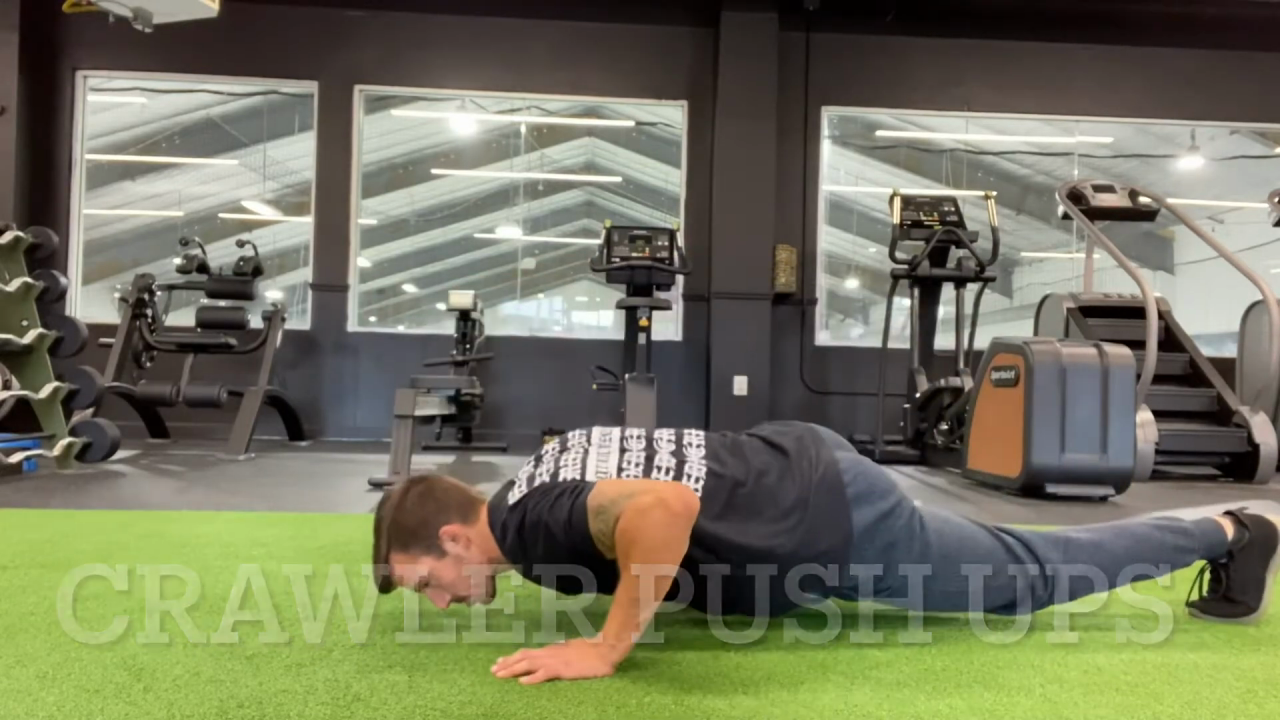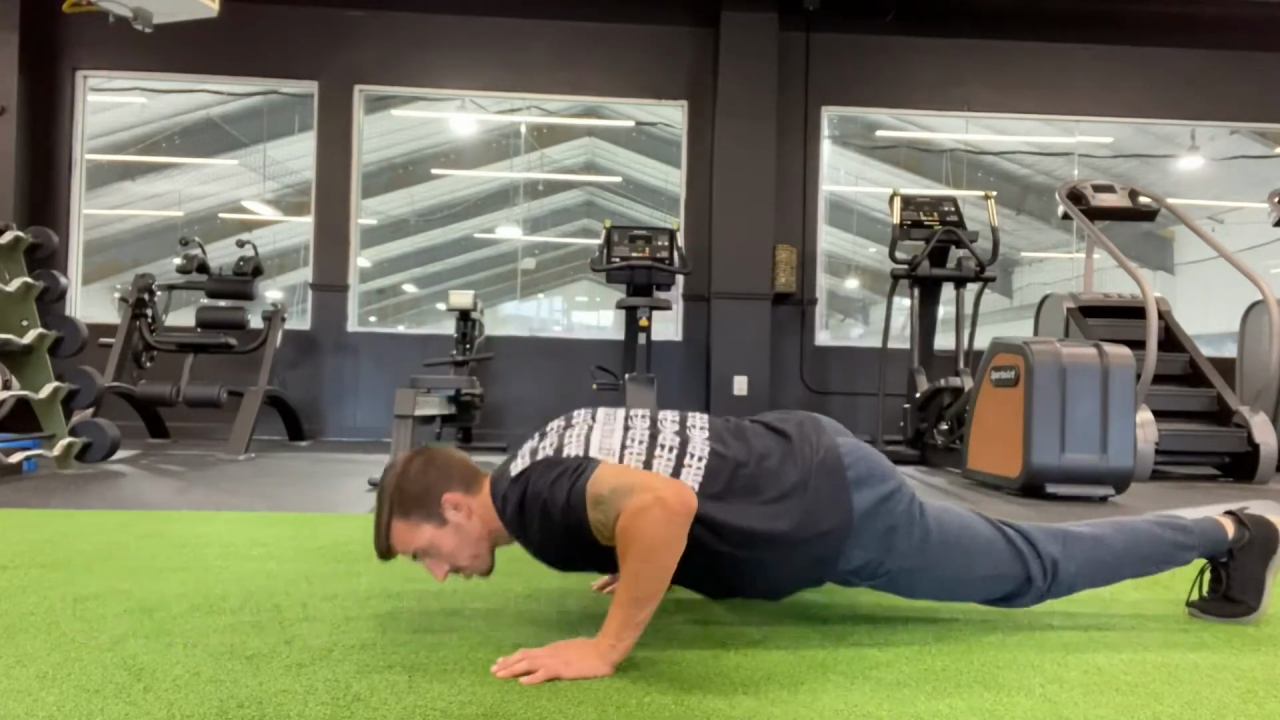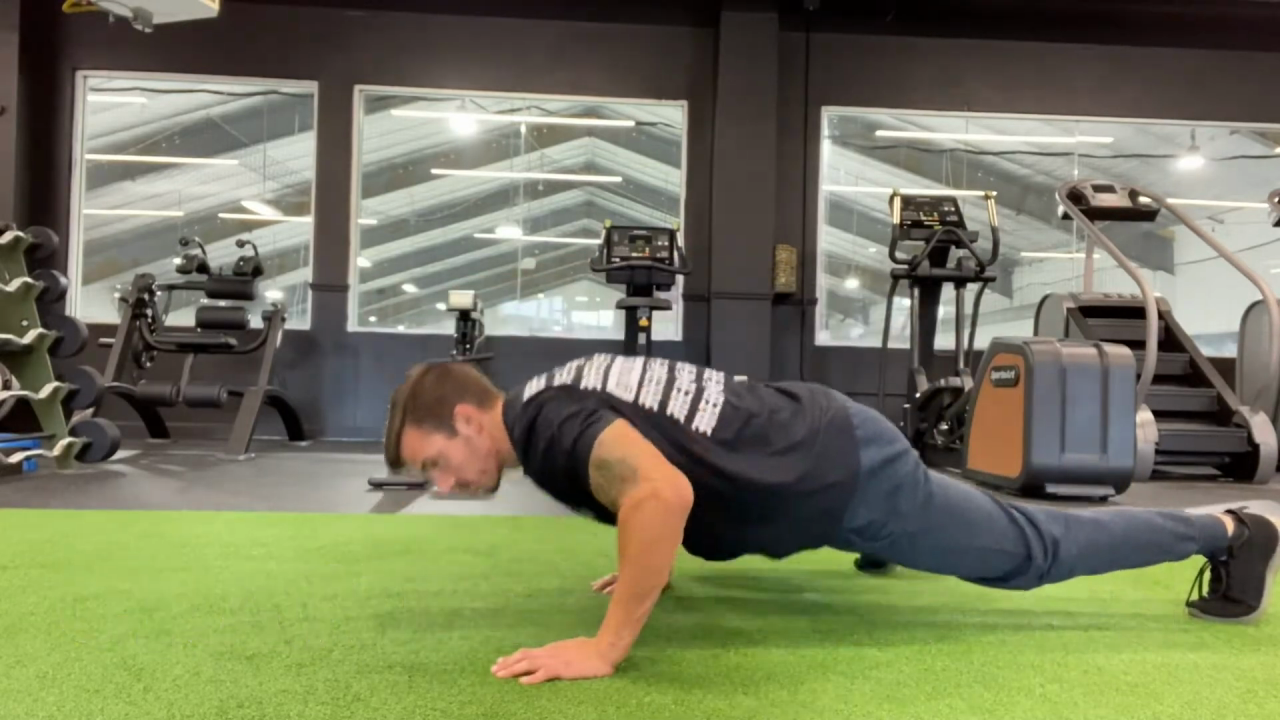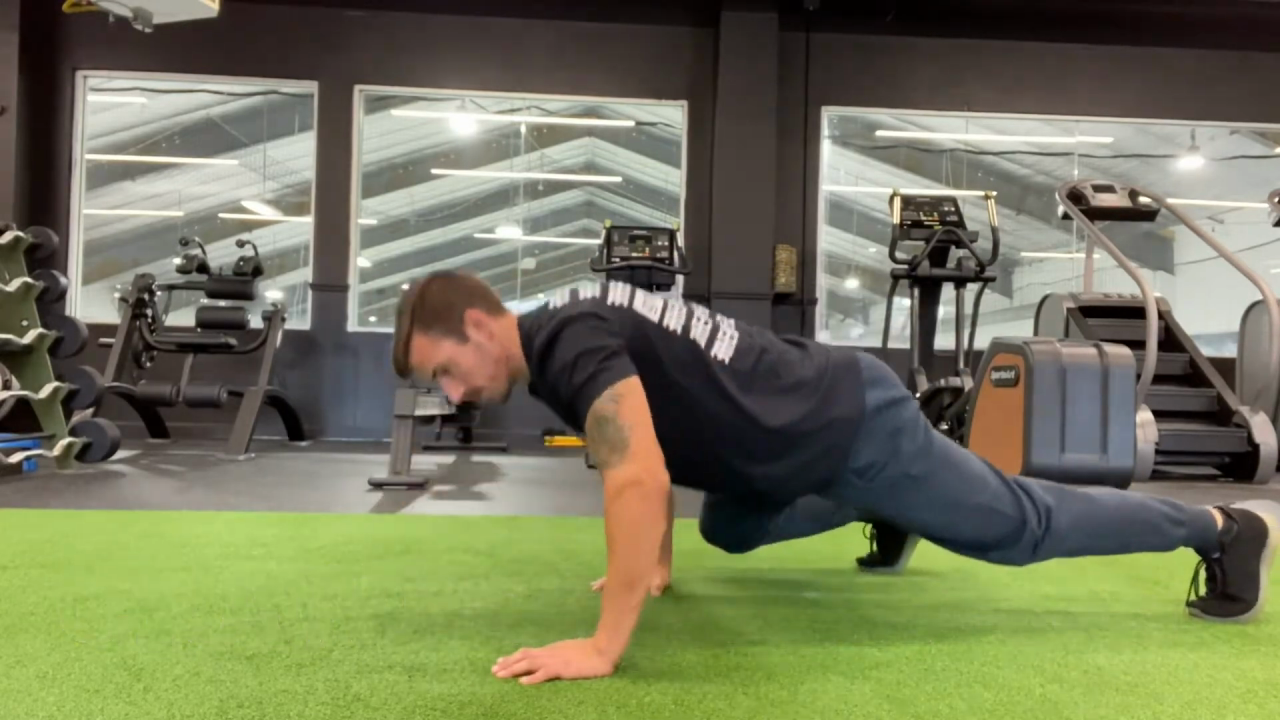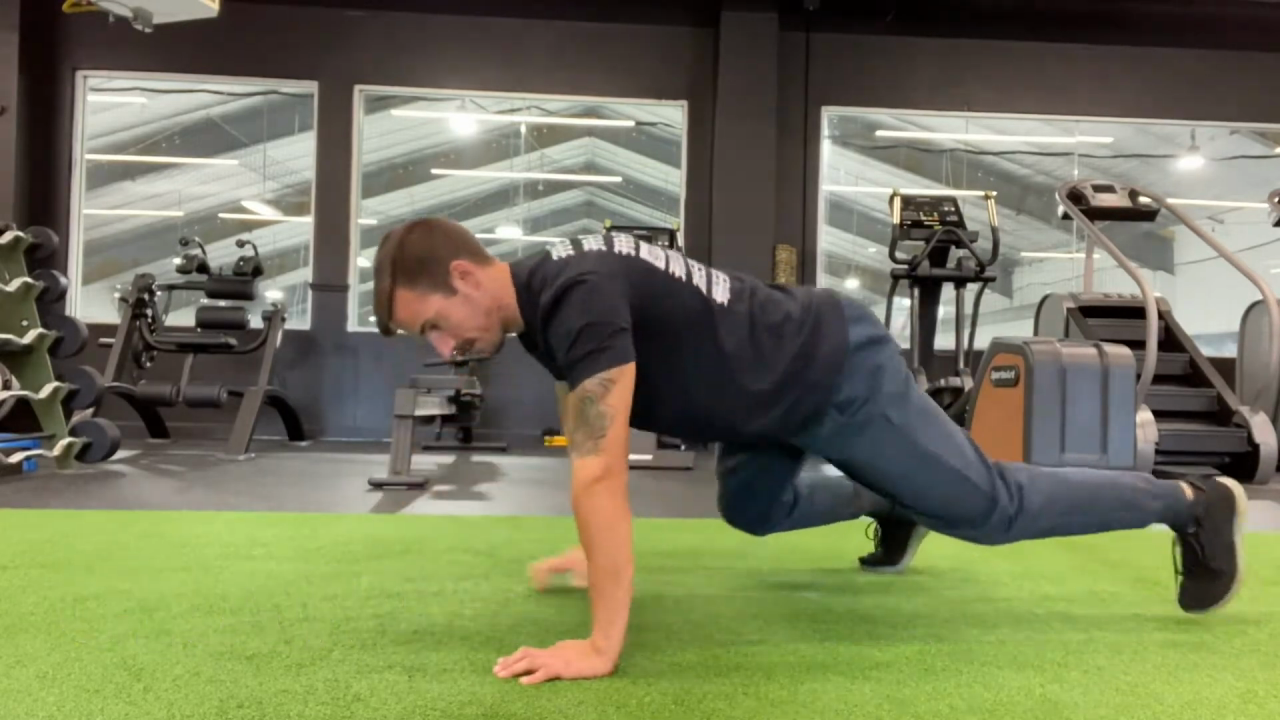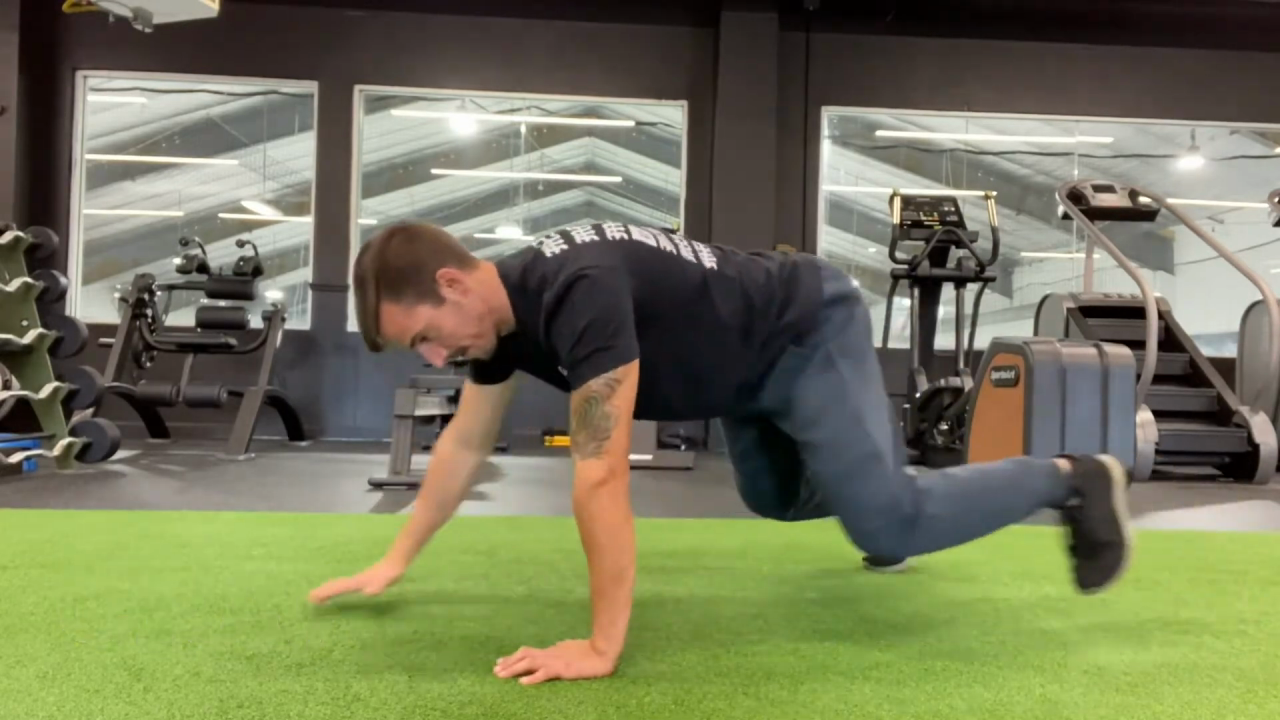
dt=0.2s
person 1, frame 1
left shoulder: (538, 526)
right shoulder: (539, 485)
left elbow: (667, 506)
left wrist: (607, 645)
right wrist: (642, 578)
left hip: (838, 525)
right hip: (802, 461)
left knee: (1029, 578)
person 1, frame 2
left shoulder: (539, 496)
right shoulder: (543, 462)
left elbow: (666, 506)
left wrist: (605, 648)
right wrist: (649, 569)
left hip: (841, 509)
right hip: (804, 452)
left knee: (1028, 569)
person 1, frame 3
left shoulder: (550, 422)
right shoulder: (556, 400)
left elbow: (664, 497)
left wrist: (606, 646)
right wrist: (644, 565)
left hip: (849, 474)
right hip: (813, 435)
left knee: (1028, 551)
right knee: (713, 539)
right ankle: (886, 535)
person 1, frame 4
left shoulder: (567, 344)
right shoulder: (568, 330)
left elbow: (636, 479)
right elbow: (649, 455)
left wrist: (606, 644)
right wrist: (660, 558)
left hip: (855, 428)
right hip: (808, 418)
left knee: (1019, 527)
right knee: (734, 532)
right ankle: (889, 515)
person 1, frame 5
left shoulder: (572, 298)
right shoulder: (533, 302)
left elbow: (600, 470)
right elbow: (588, 430)
left wrist: (603, 644)
right wrist: (596, 550)
left hip: (839, 378)
right hip: (782, 385)
left knee: (992, 504)
right knee: (754, 511)
left ankle: (1189, 507)
right ankle: (893, 510)
person 1, frame 6
left shoulder: (575, 292)
right shoulder: (500, 310)
left elbow: (600, 474)
right elbow: (463, 444)
left wrist: (605, 644)
right wrist: (394, 563)
left hip: (806, 328)
right hip: (748, 360)
left knee: (884, 519)
right knee: (775, 497)
left ankle: (1070, 484)
right ankle: (951, 502)
